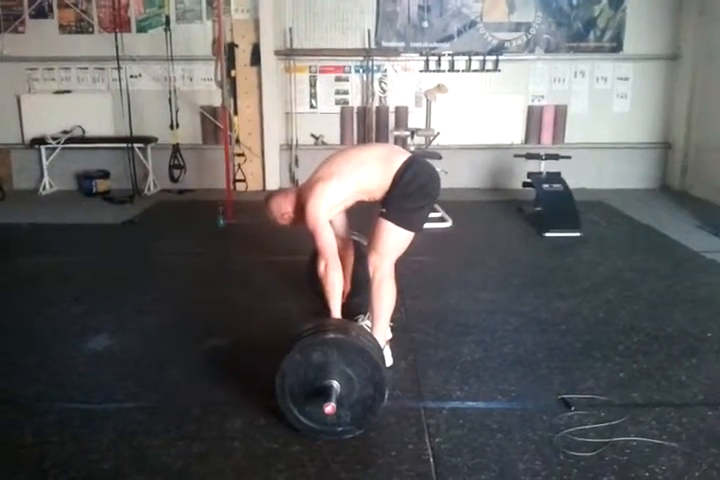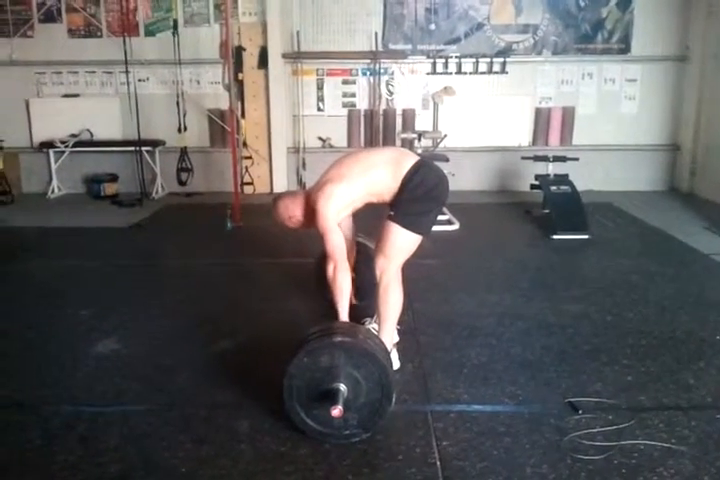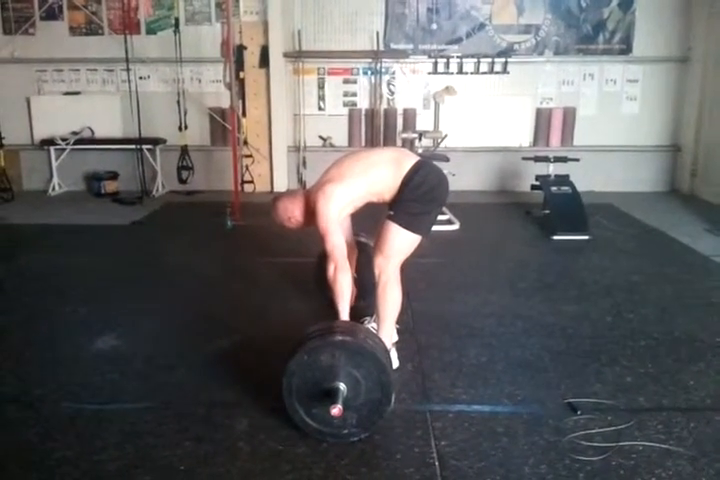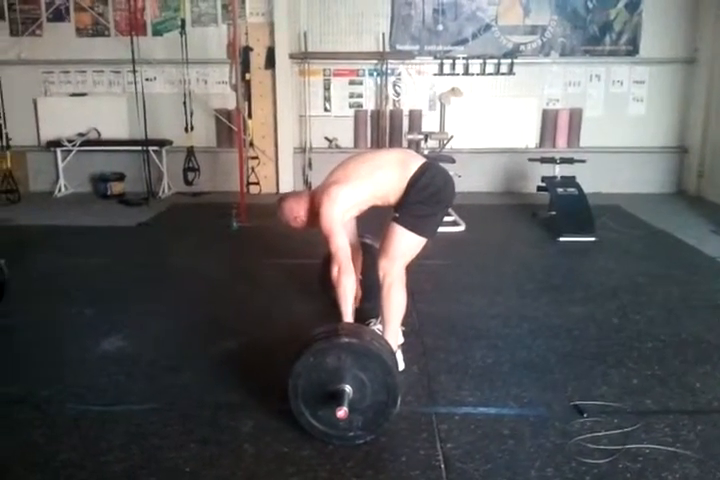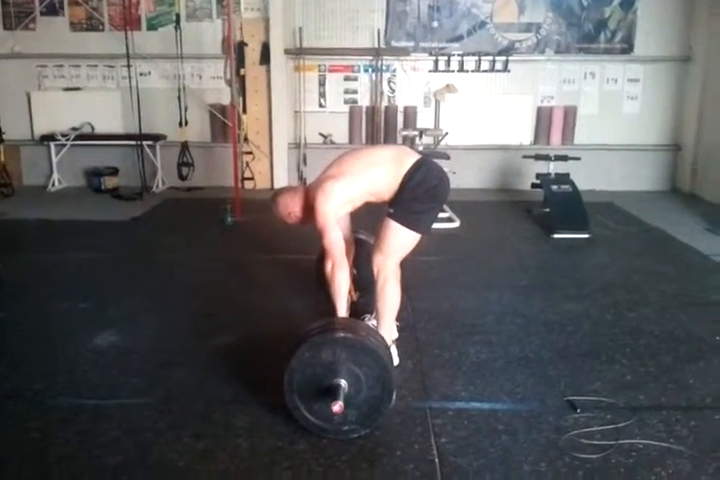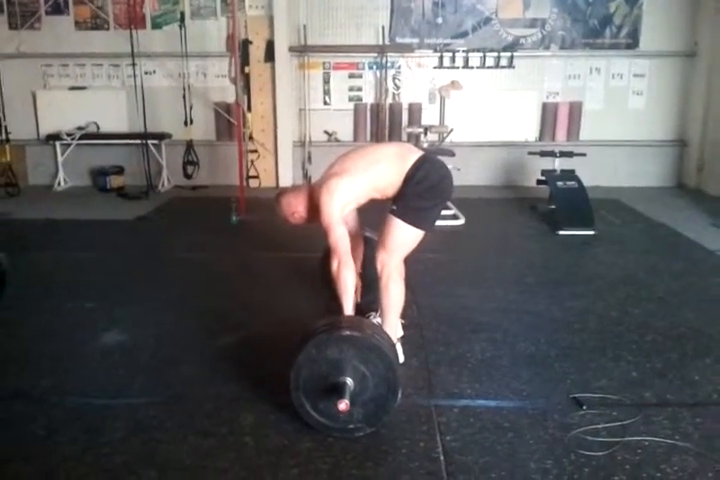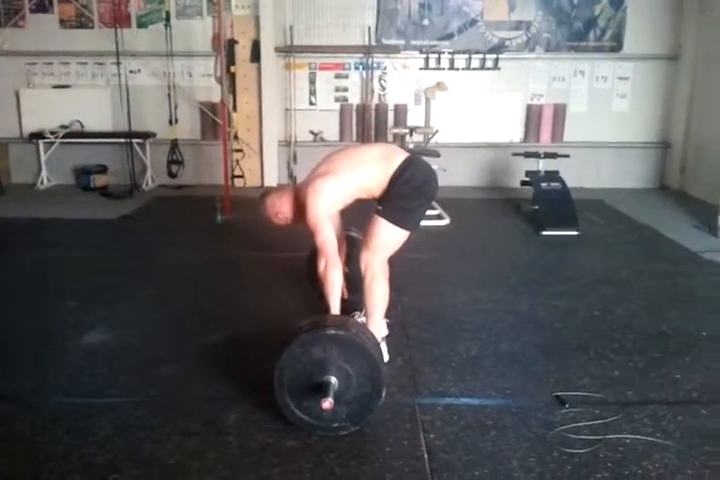
dt=0.4s
person 1, frame 1
left shoulder: (313, 205)
right shoulder: (321, 193)
left elbow: (329, 264)
right elbow: (343, 240)
left wrist: (335, 319)
right wrist: (346, 283)
left hip: (413, 182)
right hip: (412, 172)
left knee: (379, 264)
right knee: (378, 258)
left ankle: (378, 347)
right ankle: (377, 323)
person 1, frame 2
left shoulder: (323, 207)
right shoulder: (327, 194)
left elbow: (337, 266)
right elbow: (347, 242)
left wrist: (343, 322)
right wrist: (347, 287)
left hip: (421, 185)
right hip: (420, 176)
left knee: (386, 267)
right knee: (386, 262)
left ankle: (385, 351)
right ankle: (384, 326)
person 1, frame 3
left shoulder: (323, 206)
right shoulder: (327, 195)
left elbow: (338, 265)
right elbow: (347, 244)
left wrist: (343, 321)
right wrist: (350, 284)
left hip: (422, 186)
right hip: (421, 175)
left knee: (384, 266)
right knee: (385, 260)
left ankle: (384, 349)
right ankle: (383, 325)
person 1, frame 4
left shoulder: (327, 208)
right shoulder: (332, 195)
left elbow: (342, 268)
right elbow: (352, 245)
left wrist: (347, 324)
right wrist: (356, 284)
left hip: (427, 187)
right hip: (427, 177)
left knee: (388, 268)
right knee: (390, 262)
left ankle: (390, 352)
right ankle: (389, 327)
person 1, frame 5
left shoulder: (322, 203)
right shoulder: (326, 190)
left elbow: (336, 263)
right elbow: (346, 240)
left wrist: (341, 319)
right wrist: (348, 280)
left hip: (423, 184)
right hip: (422, 173)
left knee: (383, 264)
right knee: (385, 259)
right ankle: (384, 323)
person 1, frame 6
left shoulder: (327, 201)
right shoulder: (331, 188)
left elbow: (342, 260)
right elbow: (354, 237)
left wrist: (348, 318)
right wrist: (355, 276)
left hip: (426, 180)
right hip: (425, 170)
left knee: (386, 261)
right knee: (389, 255)
right ankle: (390, 321)
person 1, frame 7
left shoulder: (313, 202)
right shoulder: (315, 188)
left elbow: (329, 260)
right elbow: (336, 240)
right wrist: (339, 279)
left hip: (411, 182)
right hip: (410, 171)
left knee: (370, 260)
right knee: (373, 254)
right ankle: (374, 321)
